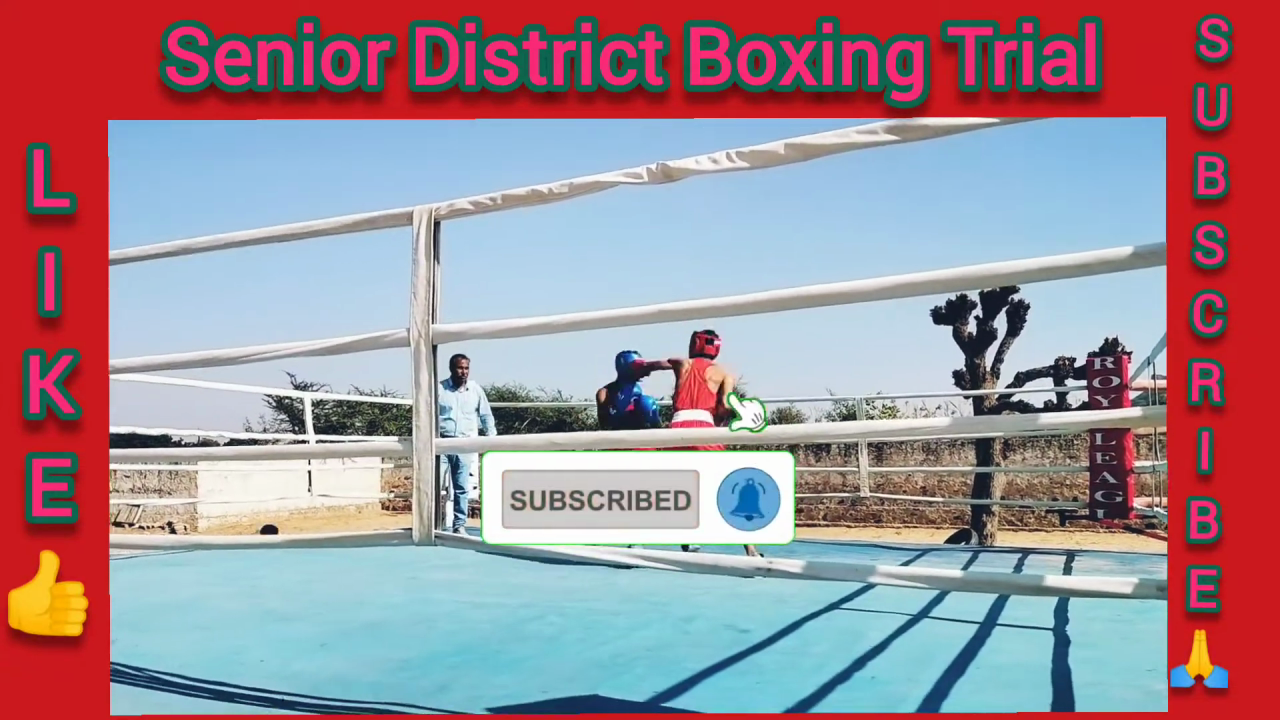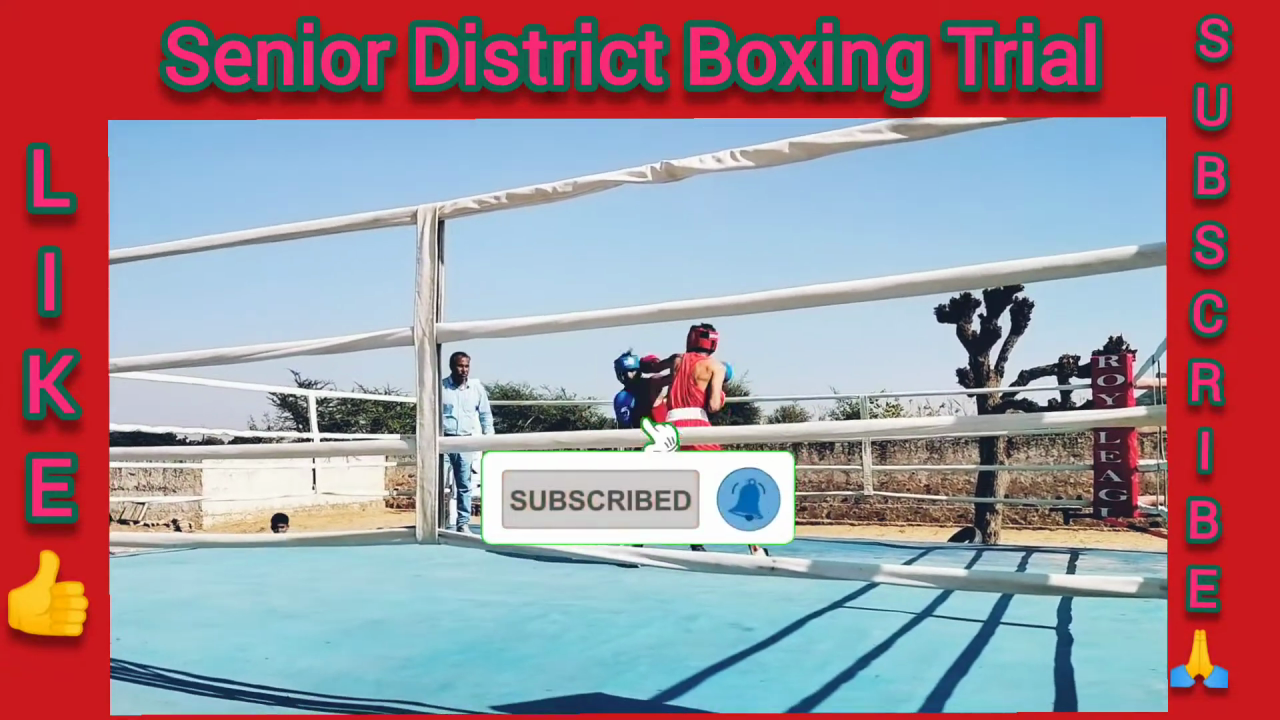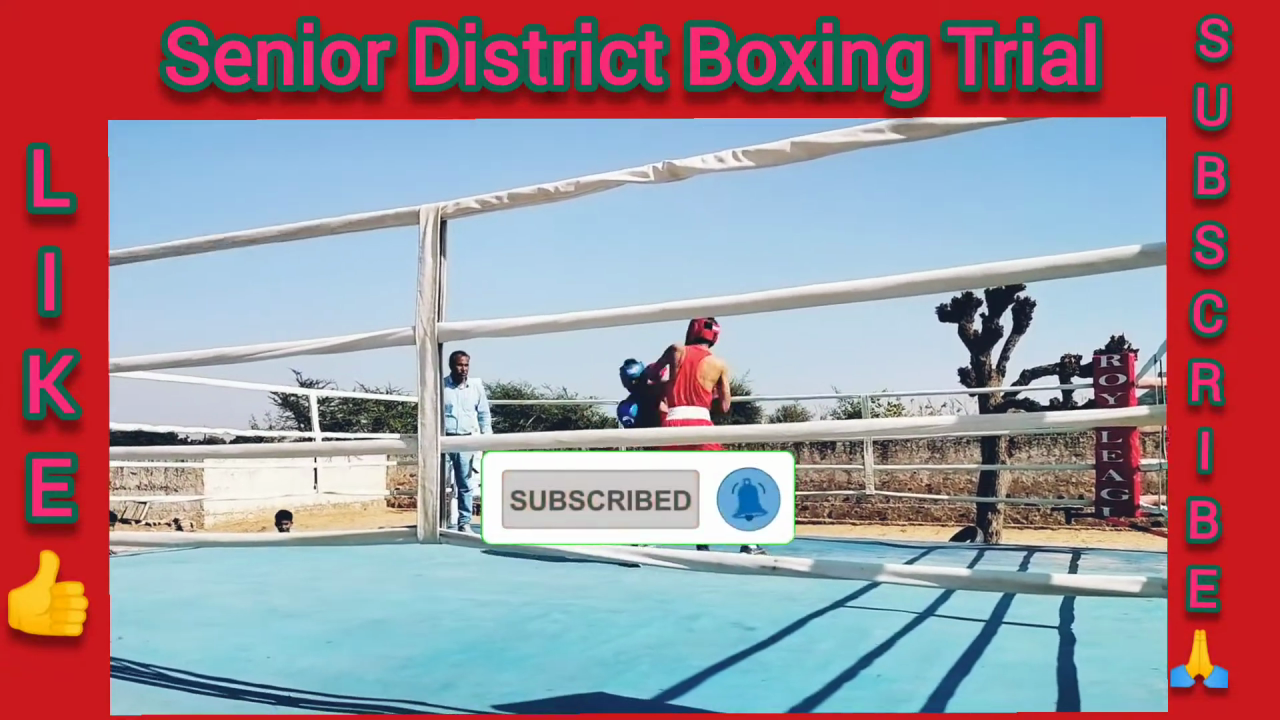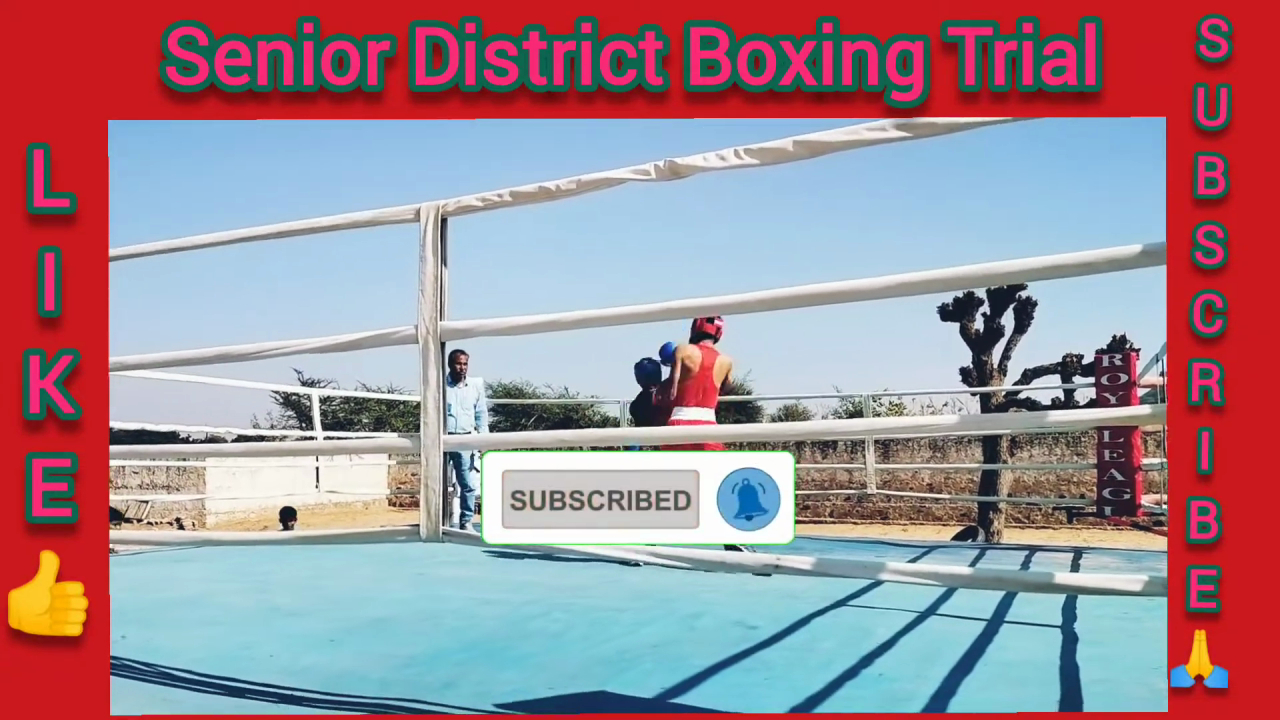
dt=0.1s
person 1, frame 1
left shoulder: (681, 363)
right shoulder: (725, 373)
left elbow: (645, 368)
right elbow: (724, 408)
left hip: (675, 430)
right hip: (704, 430)
right ankle: (751, 553)
person 1, frame 2
left shoulder: (678, 359)
right shoulder: (716, 366)
left elbow: (652, 368)
right elbow: (713, 406)
right hip: (698, 429)
right ankle: (757, 551)
person 1, frame 3
left shoulder: (678, 350)
right shoulder: (720, 364)
left elbow: (651, 374)
right elbow: (724, 408)
left hip: (673, 427)
right hip: (701, 427)
right ankle: (746, 542)
person 1, frame 4
left shoulder: (683, 351)
right shoulder: (726, 361)
left elbow: (671, 395)
left hip: (678, 426)
right hip: (705, 428)
right ankle: (735, 542)
